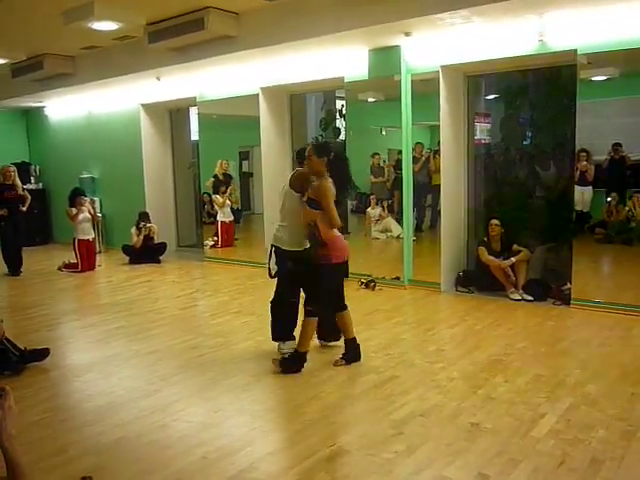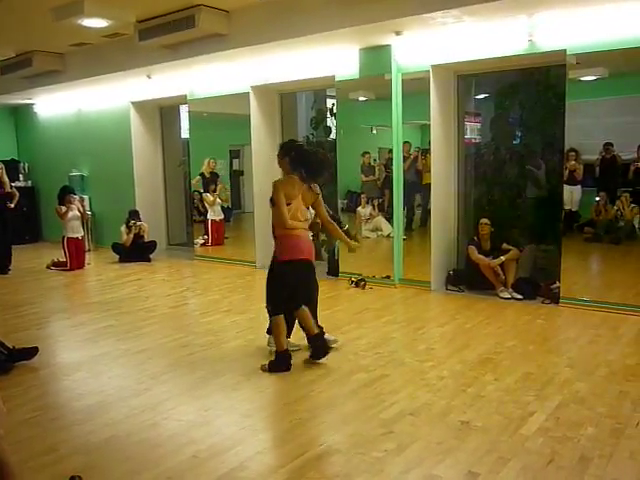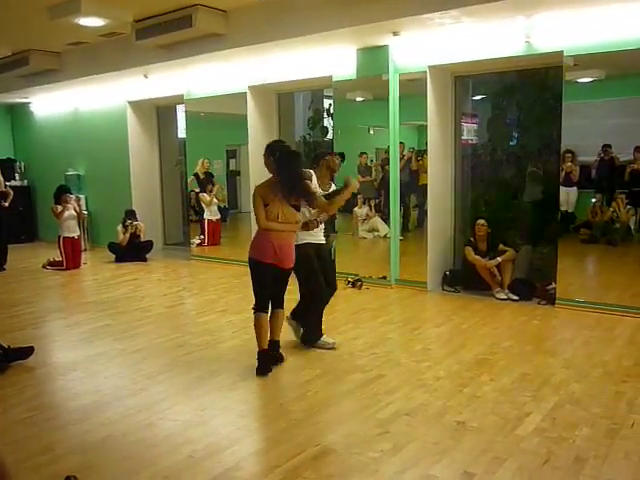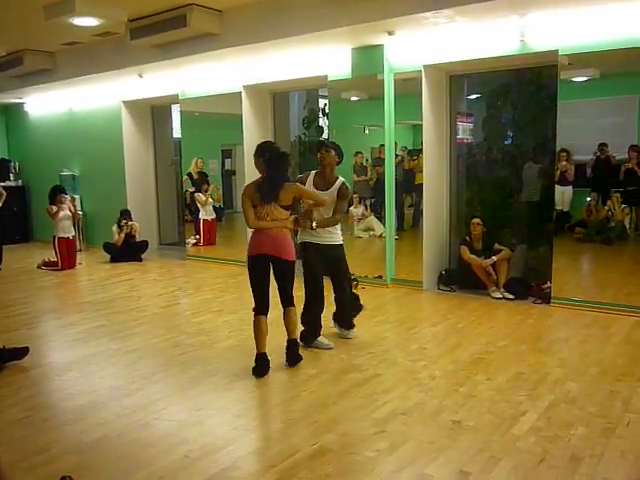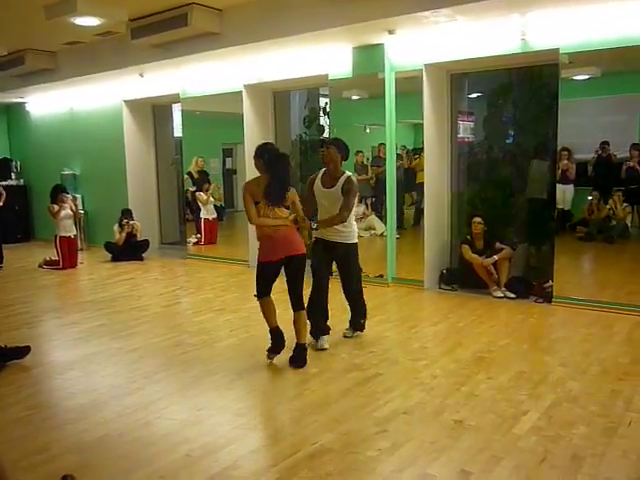
dt=0.2s
person 1, frame 1
left shoulder: (321, 186)
right shoulder: (325, 184)
left elbow: (333, 222)
left wrist: (317, 223)
left hip: (329, 251)
right hip: (334, 249)
left knee: (314, 304)
right knee: (335, 302)
left ankle: (297, 358)
right ankle: (352, 349)
person 1, frame 2
left shoulder: (280, 185)
right shoulder: (311, 186)
left elbow: (282, 222)
right elbow: (326, 220)
left wrist: (301, 224)
right wrist: (346, 240)
left hip: (287, 248)
right hip: (305, 247)
left knee: (275, 304)
right knee: (295, 299)
left ankle: (281, 357)
right ankle: (317, 340)
person 1, frame 3
left shoulder: (261, 189)
right shoulder: (302, 186)
left elbow: (262, 224)
right elbow: (328, 209)
left wrist: (281, 225)
right wrist: (350, 189)
left hip: (261, 249)
right hip: (286, 250)
left knee: (261, 304)
right knee: (278, 300)
left ankle: (265, 356)
right ankle: (273, 349)
person 1, frame 4
left shoulder: (249, 190)
right shoulder: (291, 188)
left elbow: (252, 223)
right elbow: (322, 202)
left wrist: (281, 222)
left hip: (258, 247)
right hip: (283, 246)
left knee: (261, 305)
right knee: (287, 298)
left ankle: (261, 359)
right ankle: (292, 349)
person 1, frame 5
left shoulder: (250, 187)
right shoulder: (287, 188)
left elbow: (253, 219)
right elbow: (301, 219)
left wrist: (278, 222)
left hip: (270, 247)
right hip: (294, 245)
left knee: (263, 293)
right knee: (297, 299)
left ankle: (276, 336)
right ankle: (300, 351)
person 2, frame 1
left shoulder: (292, 180)
right shoulder: (304, 176)
right elbow: (309, 212)
left hip: (281, 242)
right hip: (296, 245)
left knee: (285, 291)
right knee: (316, 289)
left ankle: (284, 339)
right ankle: (329, 334)
person 2, frame 2
left shoulder: (311, 185)
right shoulder: (303, 177)
left elbow: (323, 216)
left hip: (302, 240)
right hip: (294, 241)
left knee: (296, 290)
right knee: (308, 288)
left ankle: (278, 336)
right ankle: (315, 336)
person 2, frame 3
left shoulder: (335, 190)
right shoulder: (307, 177)
left wrist: (315, 221)
left hip: (319, 241)
right hip: (300, 240)
left knee: (330, 286)
right knee: (316, 288)
left ankle: (298, 318)
right ankle: (312, 336)
person 2, frame 4
left shoulder: (342, 187)
right shoulder: (304, 179)
left elbow: (336, 218)
left wrist: (314, 224)
left hip: (332, 243)
right hip: (308, 242)
left knee: (343, 287)
right knee: (314, 289)
left ankle: (344, 322)
right ankle: (311, 334)
person 2, frame 5
left shoulder: (349, 181)
right shoulder: (315, 179)
left elbow: (344, 215)
right elbow: (306, 208)
left wrist: (315, 226)
left hip: (346, 240)
right hip: (323, 238)
left knee: (351, 285)
right knee: (319, 284)
left ankle: (357, 324)
right ankle: (320, 332)
